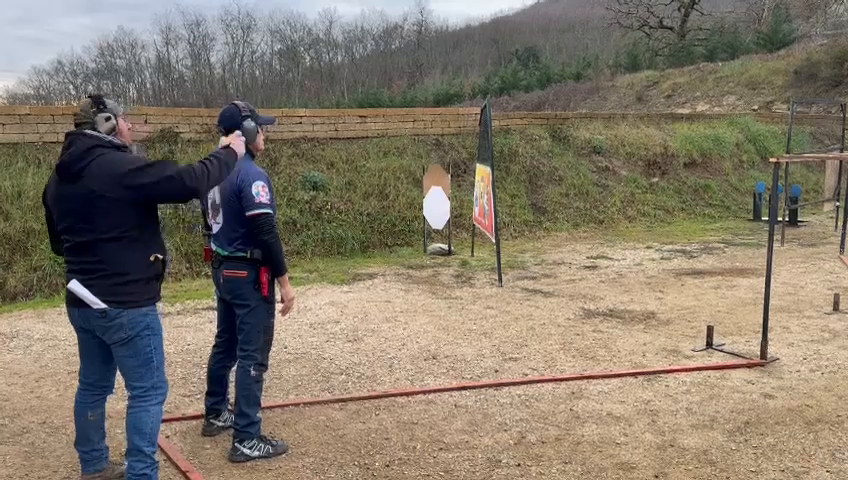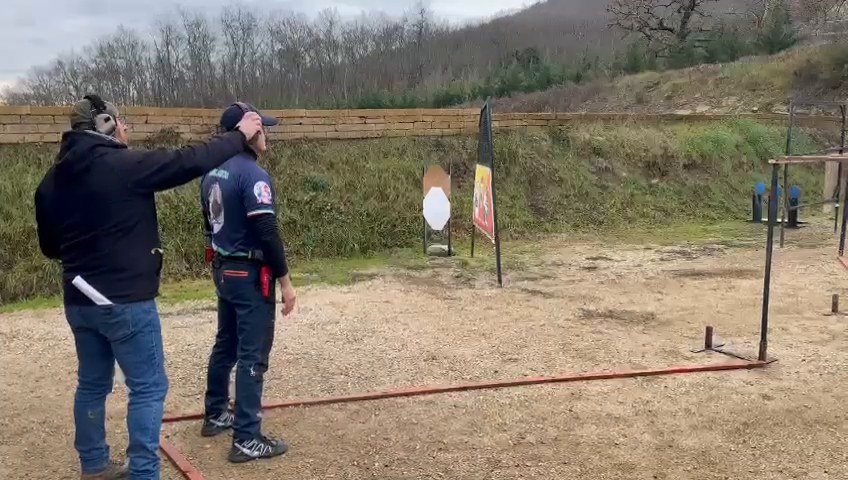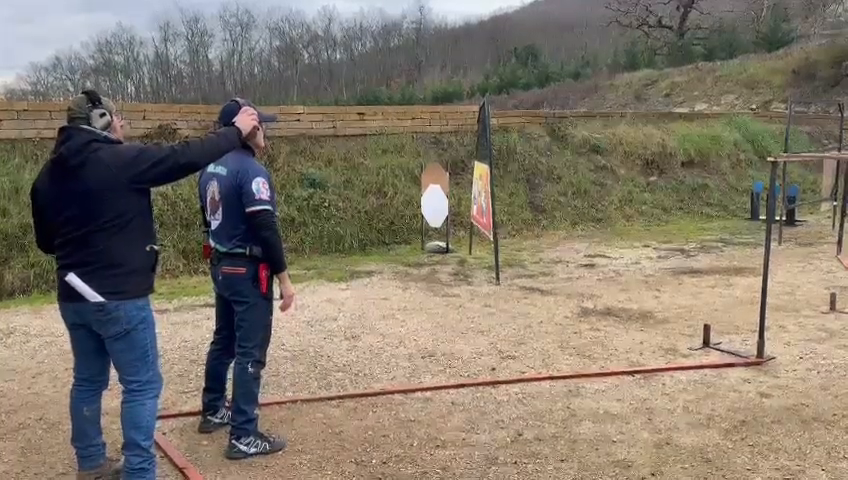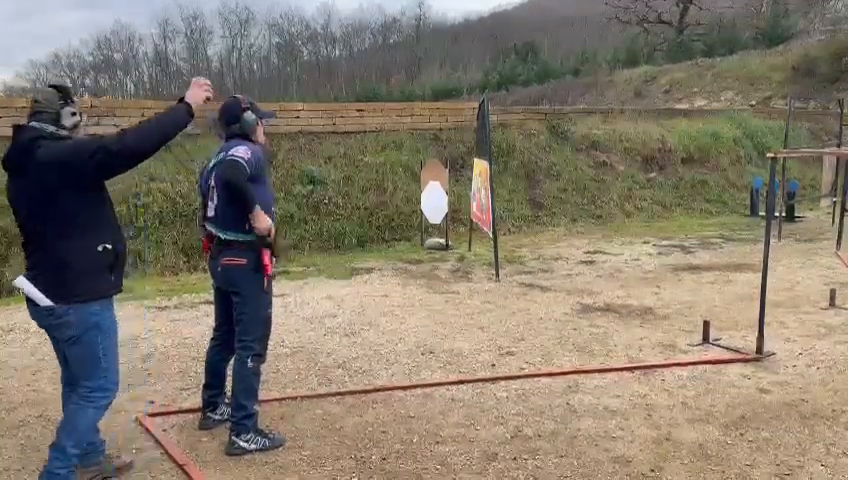
dt=1s
person 1, frame 1
left shoulder: (59, 178)
right shoulder: (120, 168)
left elbow: (58, 242)
right elbow: (188, 183)
right wrist: (229, 153)
left hip: (83, 301)
right hip: (126, 305)
left knee: (93, 385)
right knee: (148, 390)
person 1, frame 2
left shoulder: (52, 180)
right shoulder: (123, 165)
left elbow: (49, 246)
right elbow: (192, 161)
right wrist: (240, 135)
left hip: (80, 300)
right hip: (125, 301)
left knee: (92, 384)
right knee: (148, 387)
person 1, frame 3
left shoulder: (48, 175)
right shoulder: (119, 161)
left elbow: (46, 241)
right elbow: (187, 156)
right wrist: (236, 130)
left hip: (74, 296)
right hip: (119, 298)
left knee: (87, 380)
right knee: (142, 385)
person 1, frame 4
right shoulder: (63, 157)
right elbow: (129, 145)
right wrist: (186, 105)
left hip: (53, 294)
right hip: (80, 296)
left knee: (81, 383)
right knee: (99, 387)
person 2, frame 1
right shoulder: (251, 175)
right elbow: (265, 234)
right wrist: (284, 281)
left hip: (222, 271)
right hip: (249, 275)
left knee: (225, 344)
right knee: (252, 356)
left ankle: (216, 415)
right ankle: (246, 440)
person 2, frame 2
left shoulder: (212, 172)
right shoulder: (253, 174)
right elbow: (267, 234)
right wrist: (285, 280)
left hip: (223, 270)
right hip: (250, 274)
left knee: (225, 344)
right knee: (252, 356)
left ankle: (215, 414)
right ankle: (246, 440)
person 2, frame 3
left shoulder: (211, 169)
right shoulder: (251, 171)
right elbow: (266, 229)
right wrist: (283, 277)
left hip: (221, 266)
right hip: (248, 271)
left knee: (223, 341)
right knee: (249, 353)
left ankle: (213, 411)
right ankle: (243, 437)
person 2, frame 4
left shoulder: (217, 159)
right shoulder: (247, 150)
right elbow: (231, 177)
right wrist: (256, 213)
left hip: (220, 257)
right hip: (246, 261)
left knee: (223, 336)
right knee: (250, 347)
left ankle: (213, 408)
right ankle: (243, 433)
